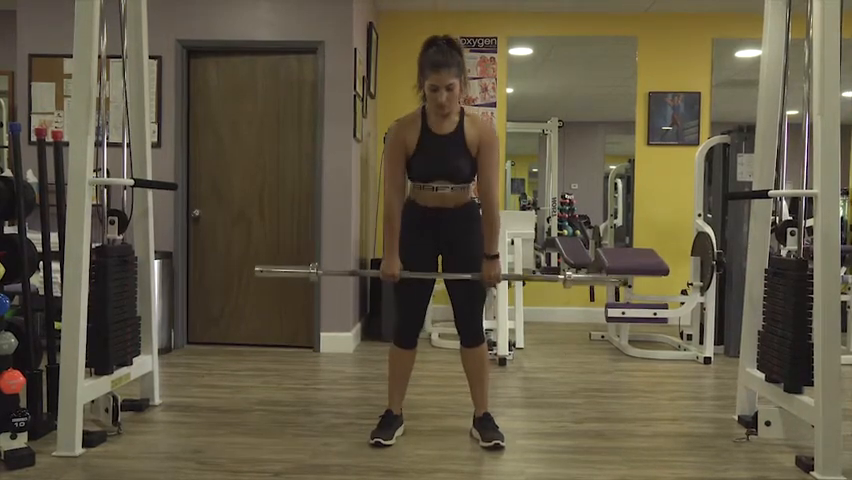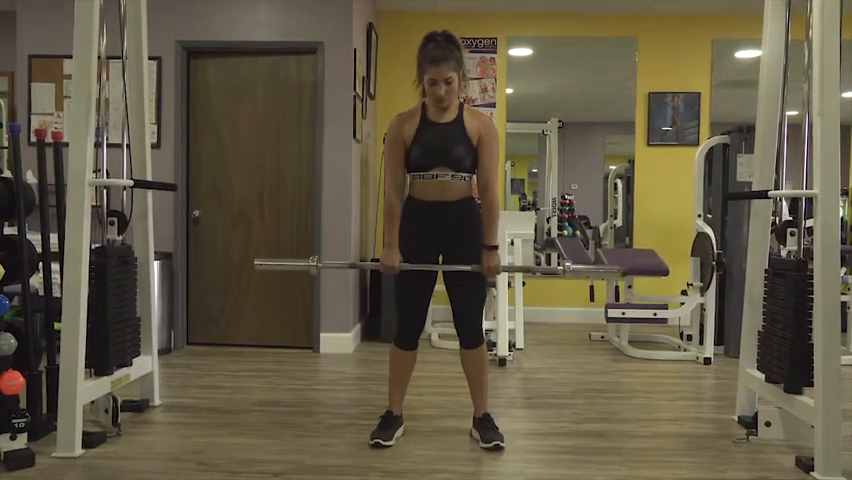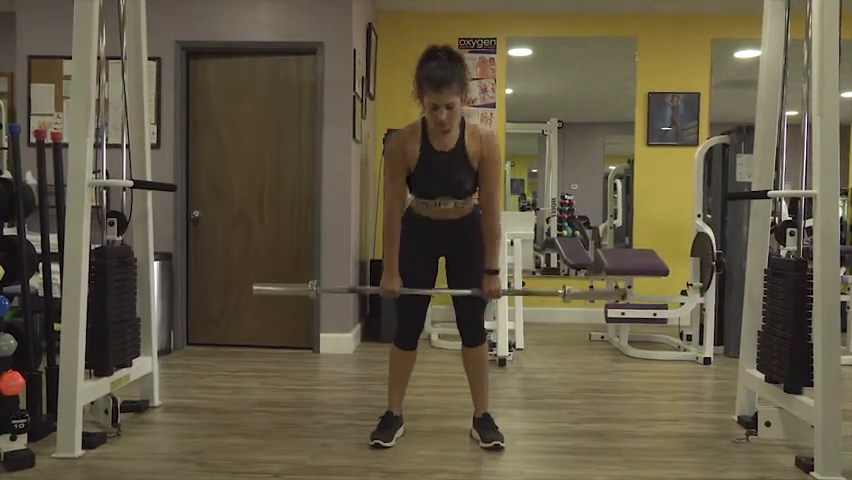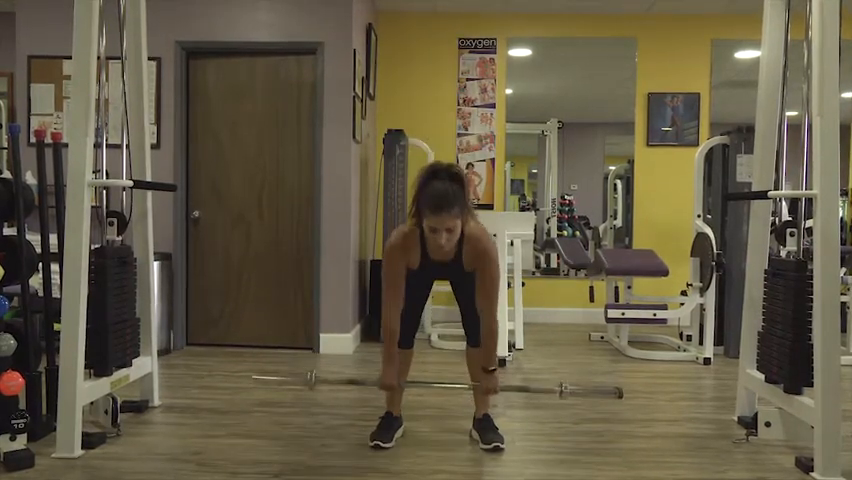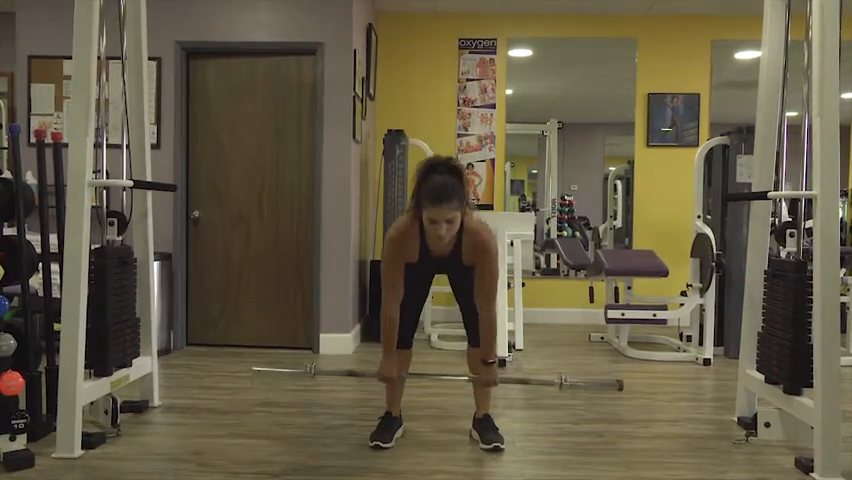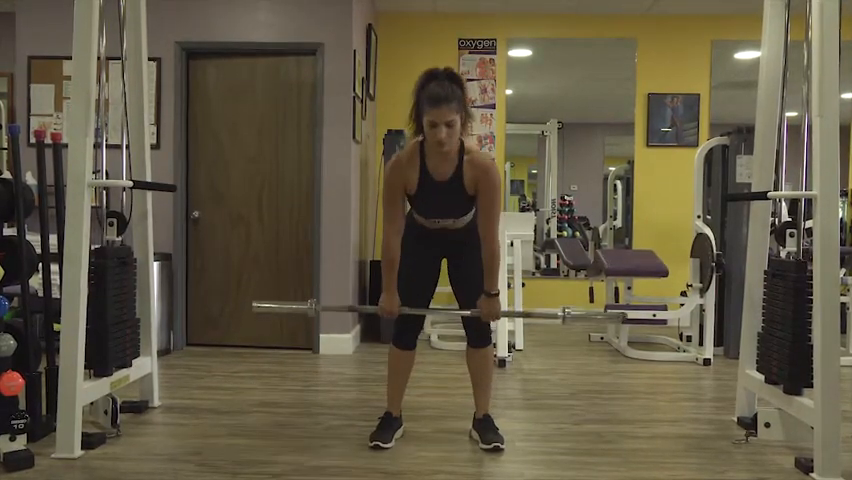
dt=0.5s
person 1, frame 1
left shoulder: (481, 132)
right shoulder: (403, 130)
left elbow: (490, 198)
right elbow: (393, 196)
left wrist: (491, 255)
right wrist: (390, 254)
left hip: (463, 227)
right hip: (416, 227)
left knee: (471, 326)
right knee: (407, 325)
left ankle: (482, 416)
right ankle: (393, 414)
person 1, frame 2
left shoulder: (480, 124)
right shoulder: (403, 124)
left elbow: (489, 189)
right elbow: (393, 189)
left wrist: (491, 246)
right wrist: (390, 245)
left hip: (464, 224)
right hip: (416, 224)
left knee: (470, 327)
right knee: (408, 325)
left ankle: (482, 417)
right ankle: (393, 414)
person 1, frame 3
left shoulder: (484, 143)
right shoulder: (403, 143)
left elbow: (490, 211)
right elbow: (392, 210)
left wrist: (491, 270)
right wrist: (391, 269)
left hip: (466, 237)
right hip: (417, 236)
left knee: (473, 328)
right knee: (407, 328)
left ankle: (482, 417)
right ankle: (393, 415)
person 1, frame 4
left shoulder: (482, 244)
right shoulder: (400, 243)
left elbow: (488, 317)
right elbow: (391, 314)
left wrist: (489, 368)
right wrist: (389, 365)
left knee: (476, 330)
right knee: (403, 330)
left ankle: (482, 418)
right ankle: (393, 416)
person 1, frame 5
left shoulder: (481, 237)
right shoulder: (399, 235)
left elbow: (487, 309)
right elbow: (391, 305)
left wrist: (488, 362)
right wrist: (388, 358)
left hip: (464, 265)
left knee: (477, 331)
right knee: (403, 331)
left ankle: (482, 418)
right ankle: (392, 416)
person 1, frame 6
left shoulder: (482, 166)
right shoulder: (401, 164)
left elbow: (489, 235)
right elbow: (392, 232)
left wrist: (490, 293)
right wrist: (389, 290)
left hip: (466, 242)
right hip: (419, 241)
left knee: (479, 327)
right knee: (405, 328)
left ankle: (482, 418)
right ankle: (393, 416)
